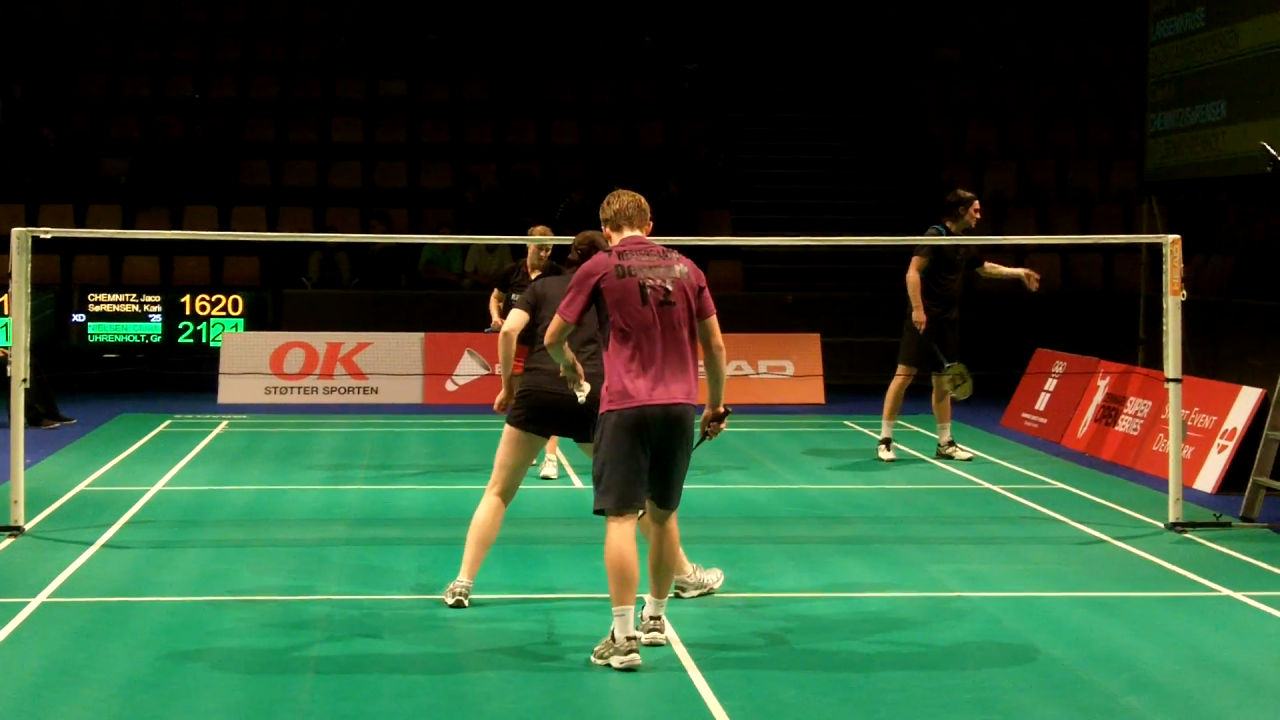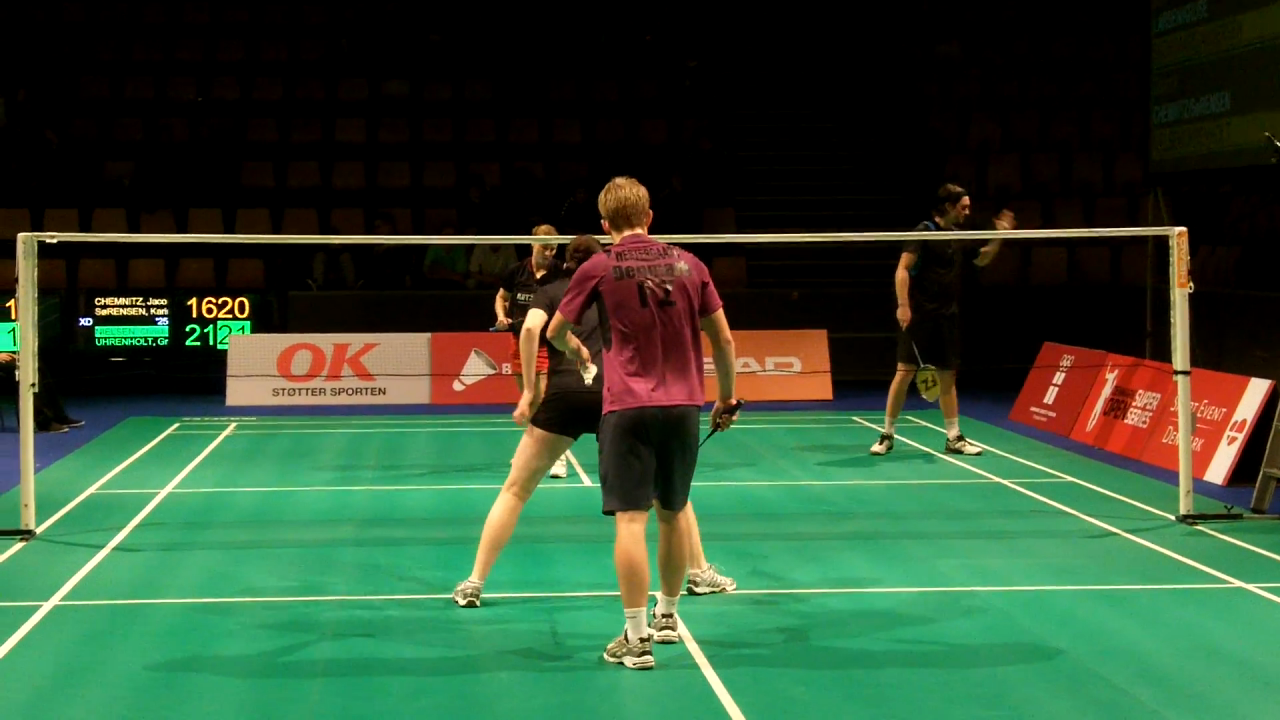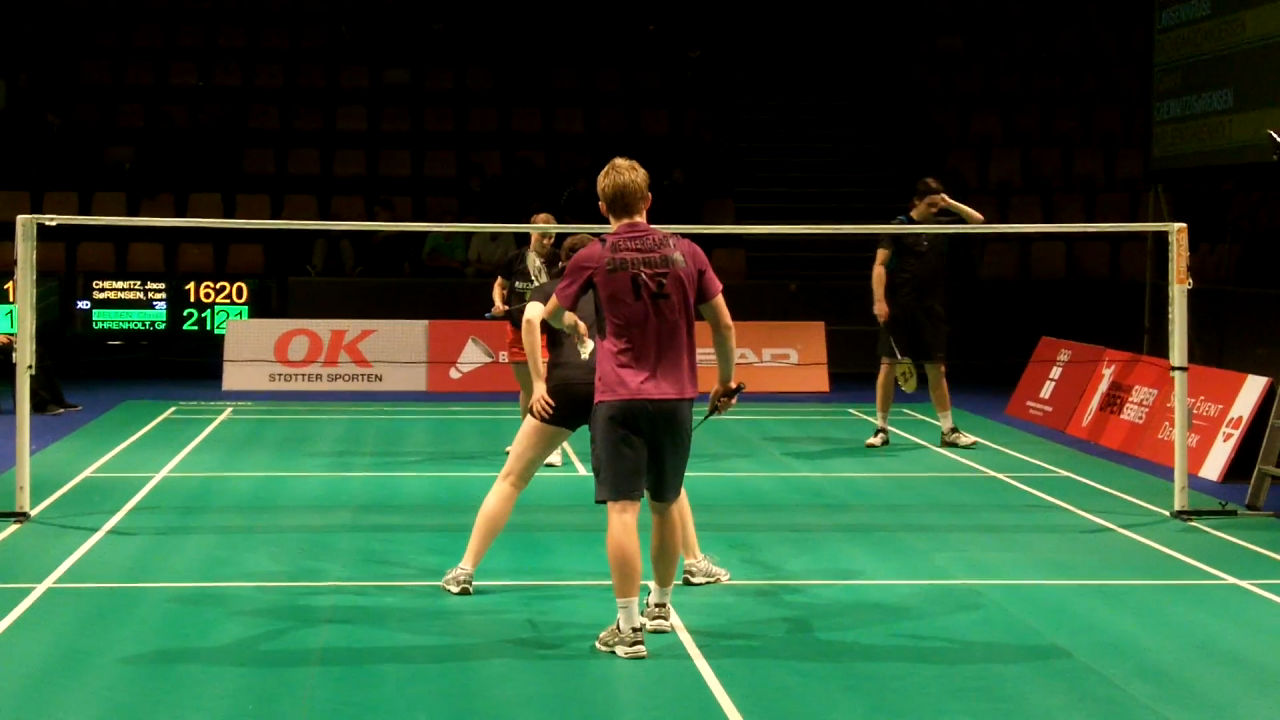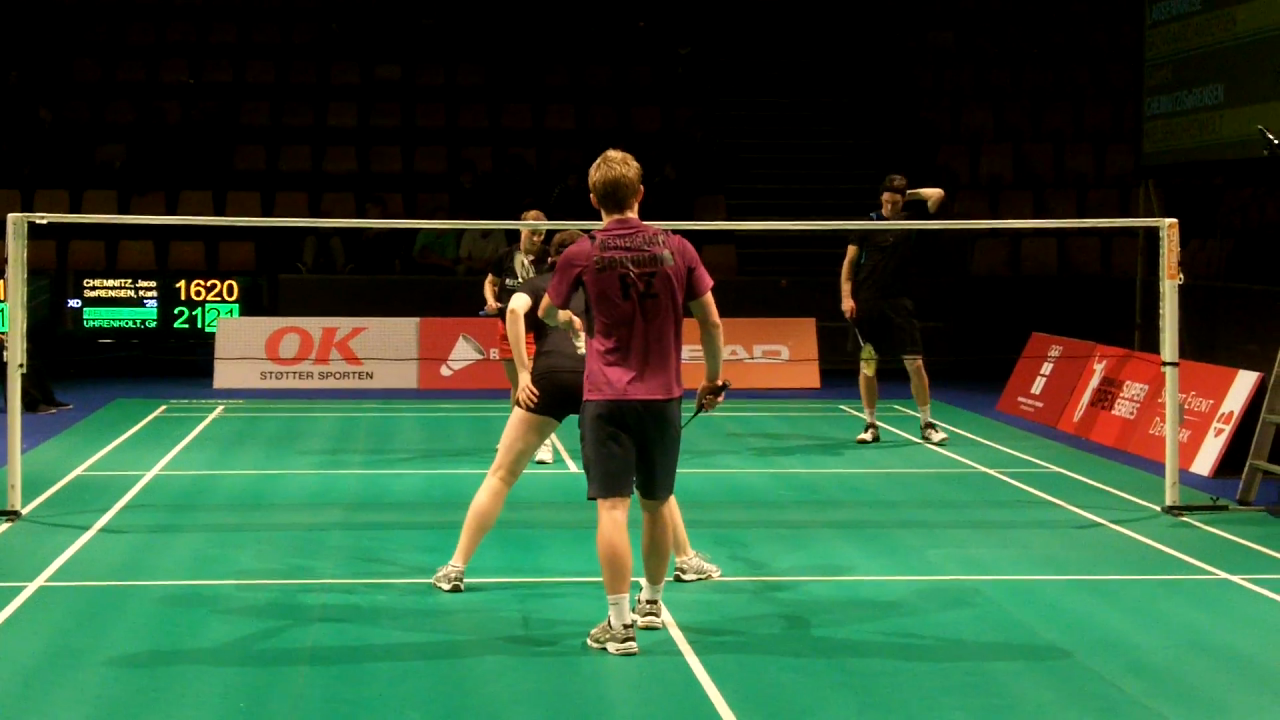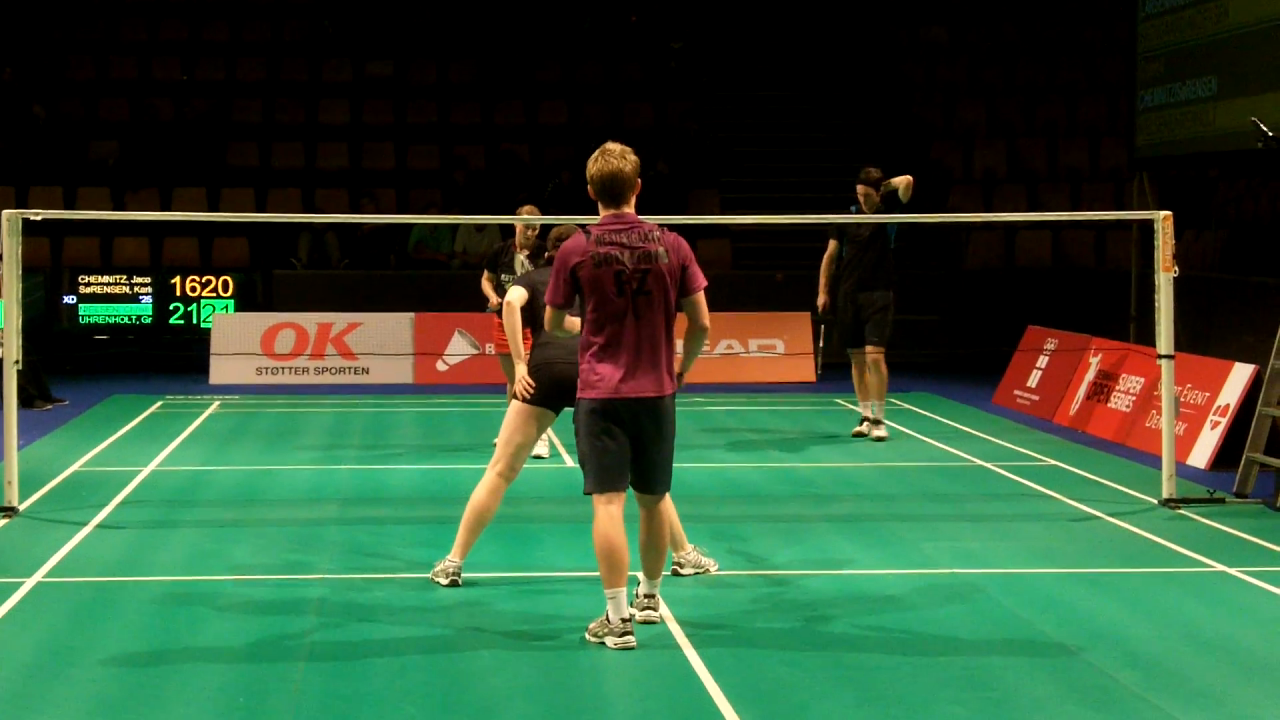
dt=0.2s
person 1, frame 1
left shoulder: (598, 267)
right shoulder: (685, 268)
left elbow: (553, 338)
right elbow: (715, 345)
left wrist: (570, 365)
right wrist: (716, 404)
left hip: (627, 406)
right hip: (679, 406)
left knee: (621, 518)
right knee: (663, 514)
left ankle: (624, 638)
right ankle: (655, 618)
person 1, frame 2
left shoulder: (598, 268)
right shoulder: (688, 264)
left elbow: (554, 332)
right elbow: (723, 339)
left wrist: (577, 349)
right wrist: (727, 396)
left hip: (628, 408)
right hip: (683, 406)
left knee: (631, 519)
right knee: (672, 514)
left ankle: (637, 638)
right ankle: (667, 616)
person 1, frame 3
left shoulder: (592, 257)
right shoulder: (686, 252)
left elbow: (551, 314)
right elbow: (724, 324)
left wrist: (574, 323)
right wrist: (726, 379)
left hip: (620, 399)
right hip: (676, 398)
left knee: (623, 509)
right knee: (665, 504)
left ankle: (630, 628)
right ankle: (660, 605)
person 1, frame 4
left shoulder: (580, 254)
right shoulder: (677, 248)
left elbow: (546, 313)
right elbow: (712, 323)
left wrist: (571, 317)
right wrist: (713, 377)
left hip: (607, 397)
right hip: (663, 396)
left knee: (612, 506)
right knee: (656, 503)
left ankle: (620, 625)
right ankle: (651, 602)
person 1, frame 5
left shoulder: (575, 250)
right shoulder: (672, 245)
left elbow: (553, 325)
right elbow: (700, 324)
right wrist: (680, 368)
left hip: (600, 392)
right hip: (656, 391)
left knee: (608, 501)
right knee: (653, 499)
left ankle: (618, 618)
right ankle: (649, 596)
person 2, frame 1
left shoulder: (542, 286)
left elbow: (509, 330)
left wrist: (507, 384)
left hip: (537, 392)
right hip: (590, 398)
left knee: (498, 492)
left ankle: (462, 583)
right ankle: (686, 575)
person 2, frame 2
left shoulder: (550, 291)
left elbow: (531, 329)
left wrist: (530, 391)
left hip: (566, 394)
left knee: (515, 491)
left ankle: (473, 584)
right ankle: (700, 573)
person 2, frame 3
left shoulder: (548, 289)
left elbow: (530, 320)
left wrist: (539, 381)
left hip: (566, 386)
left knee: (511, 480)
left ankle: (464, 571)
right ankle: (695, 563)
person 2, frame 4
left shoulder: (536, 284)
left elbow: (514, 310)
left wrist: (523, 371)
left hip: (552, 376)
left knee: (501, 475)
left ankle: (455, 568)
right ankle: (687, 560)
person 2, frame 5
left shoulder: (533, 278)
left elbow: (512, 302)
left wrist: (519, 363)
left hip: (548, 369)
left knee: (501, 471)
left ankle: (453, 562)
right ankle: (685, 555)
person 3, frame 1
left shoulder: (966, 244)
right shoulder: (934, 236)
left elbow: (985, 268)
right elbow: (913, 272)
left wrist: (1020, 273)
right wrist: (917, 308)
left hip: (947, 321)
right hip: (924, 319)
left knee: (943, 382)
right knee: (904, 375)
left ankle: (945, 443)
right ankle: (886, 439)
person 3, frame 2
left shoulder: (960, 237)
right shoulder: (923, 232)
left elbow: (982, 259)
right elbow: (903, 269)
left wrist: (999, 233)
right wrist: (903, 305)
left hip: (947, 316)
right hip: (919, 314)
left knee: (947, 377)
right knee: (905, 372)
left ankle: (954, 438)
right ankle: (887, 435)
person 3, frame 3
left shoulder: (942, 225)
right shoulder: (898, 226)
left elbow: (978, 221)
right elbow: (880, 265)
left wrist: (949, 203)
right wrist: (880, 300)
left hip: (930, 309)
right hip: (898, 309)
left knee: (937, 371)
right knee: (889, 367)
left ankle: (949, 431)
right ankle: (882, 429)
person 3, frame 4
left shoulder: (912, 218)
left elbow: (938, 195)
right elbow: (849, 262)
left wrist: (910, 193)
right wrist: (846, 297)
left hip: (900, 303)
right hip: (867, 303)
left knee: (915, 364)
right knee: (867, 365)
left ankle: (928, 424)
right ankle: (872, 424)
person 3, frame 5
left shoulder: (889, 210)
left elbow: (907, 181)
right elbow: (830, 255)
left wrist: (884, 187)
right wrist: (823, 291)
left hip: (878, 295)
right hip: (848, 295)
left knee: (874, 356)
right knee: (857, 359)
left ankle: (878, 419)
right ankle: (868, 417)
person 4, frame 1
left shoulder: (558, 274)
right shoulder: (511, 272)
right elbow: (495, 298)
right wrist: (496, 317)
right hip: (516, 345)
left ankle: (551, 458)
person 4, frame 2
left shoulder: (562, 273)
right shoulder: (516, 271)
right elbow: (501, 297)
right wrist: (501, 316)
right hip: (521, 343)
left ankle: (559, 457)
person 4, frame 3
right shoulder: (514, 259)
right elbow: (499, 286)
right wrist: (498, 303)
right hip: (517, 331)
right knee: (526, 388)
left ankle: (554, 447)
person 4, frame 4
right shoulder: (505, 257)
right elbow: (490, 283)
right wrist: (491, 301)
right hip: (508, 328)
right knee: (516, 386)
left ankle: (546, 444)
person 4, frame 5
right shoulder: (499, 252)
right elbow: (486, 280)
right wrist: (492, 297)
right hip: (504, 323)
right knee: (512, 380)
left ankle: (541, 438)
